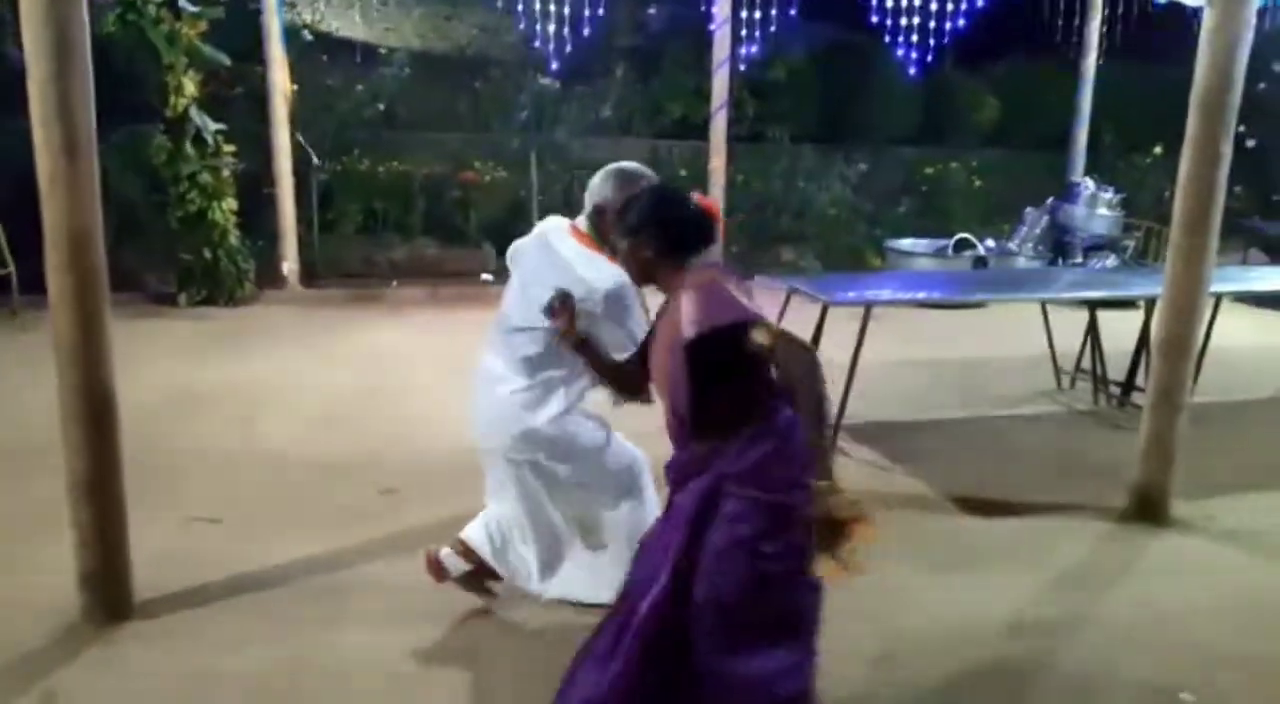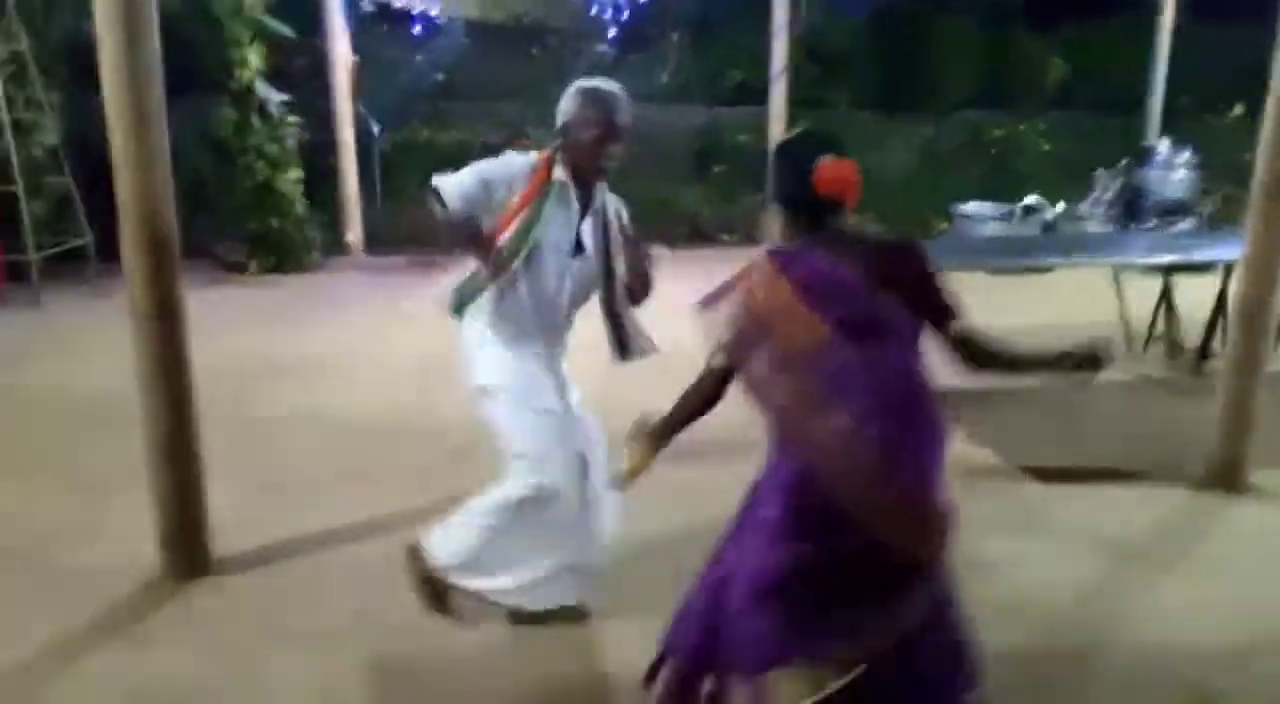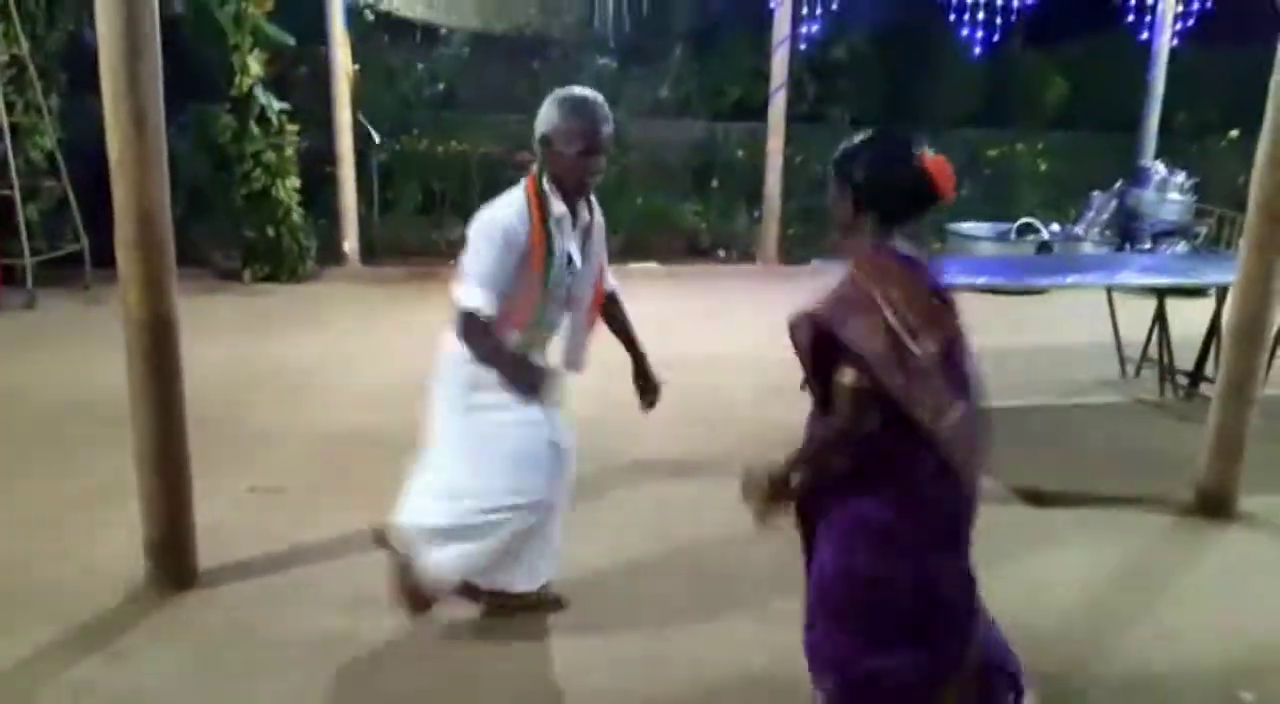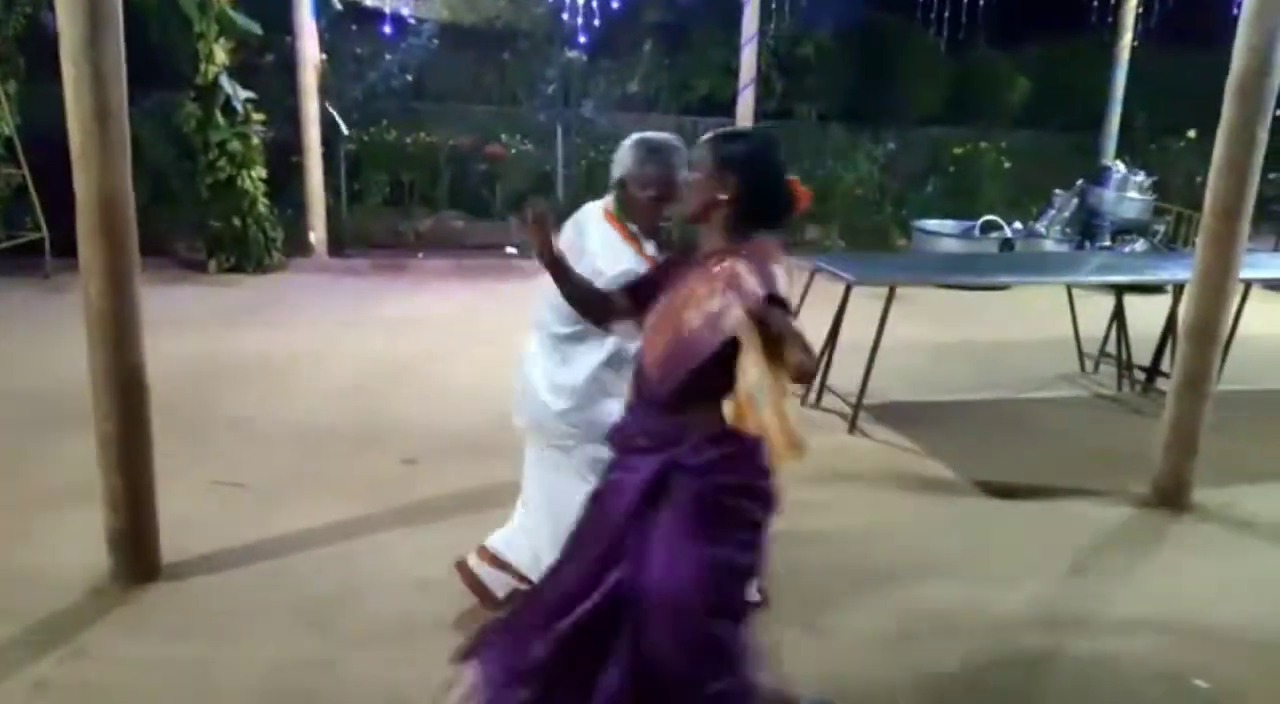
dt=0.5s
person 1, frame 1
left shoulder: (703, 294)
right shoulder: (679, 305)
left elbow: (797, 359)
right elbow: (632, 383)
left wrist: (821, 484)
right wrist: (576, 336)
left hip: (755, 483)
right hip: (719, 482)
left knee: (743, 641)
right knee: (666, 617)
person 1, frame 2
left shoulder: (762, 284)
right shoulder: (894, 261)
left elbow: (708, 387)
right elbow: (971, 352)
left wrist: (653, 435)
right wrist: (1061, 361)
left hip: (818, 477)
right hip: (901, 468)
left knee: (770, 603)
right knee: (902, 587)
person 1, frame 3
left shoulder: (862, 291)
right shoulder: (910, 271)
left elbow: (852, 420)
right elbow: (936, 375)
left wrist: (781, 478)
left hip: (880, 491)
right hip: (928, 473)
left knee: (861, 627)
right knee: (938, 607)
person 1, frame 4
left shoulder: (749, 273)
right shoulder: (686, 266)
left elbow: (801, 361)
right elbow: (602, 310)
left wrist: (777, 339)
right wrist: (551, 257)
left hip: (706, 483)
right hip: (647, 469)
left knee: (687, 638)
right knee: (604, 604)
person 2, frame 1
left shoulder: (548, 233)
right shoulder: (608, 285)
left elbow: (515, 259)
left hip: (498, 395)
right hip: (534, 415)
left knee: (530, 496)
right knee: (621, 475)
left ankle: (463, 556)
person 2, frame 2
left shoulder: (610, 211)
right shoulder: (516, 175)
left elbow: (632, 293)
right elbow: (436, 201)
left wrist: (637, 278)
right wrist: (460, 232)
left hip: (545, 352)
right hip: (503, 346)
left knee: (576, 456)
right knee: (547, 470)
left ankle: (540, 565)
right ankle: (443, 558)
person 2, frame 3
left shoulder: (588, 213)
right shoulder: (508, 221)
left elbow: (601, 292)
right elbow: (474, 321)
left wrist: (638, 359)
right wrist: (521, 373)
left hip: (528, 365)
right hip: (485, 370)
left knee: (542, 467)
right knee: (518, 482)
left ankle: (504, 581)
right ankle: (418, 542)
person 2, frame 4
left shoulder: (597, 219)
right shoulder: (621, 267)
left hip: (555, 388)
right hip: (575, 400)
left knee: (556, 501)
left ankle: (493, 568)
